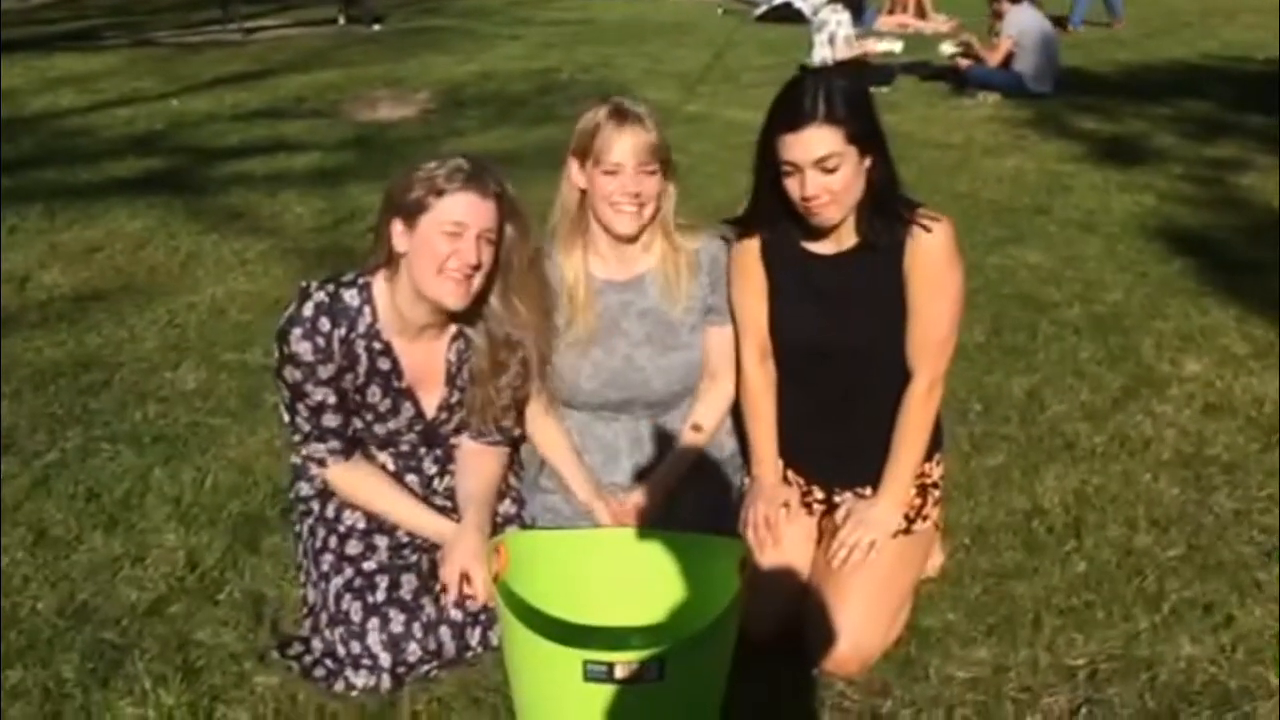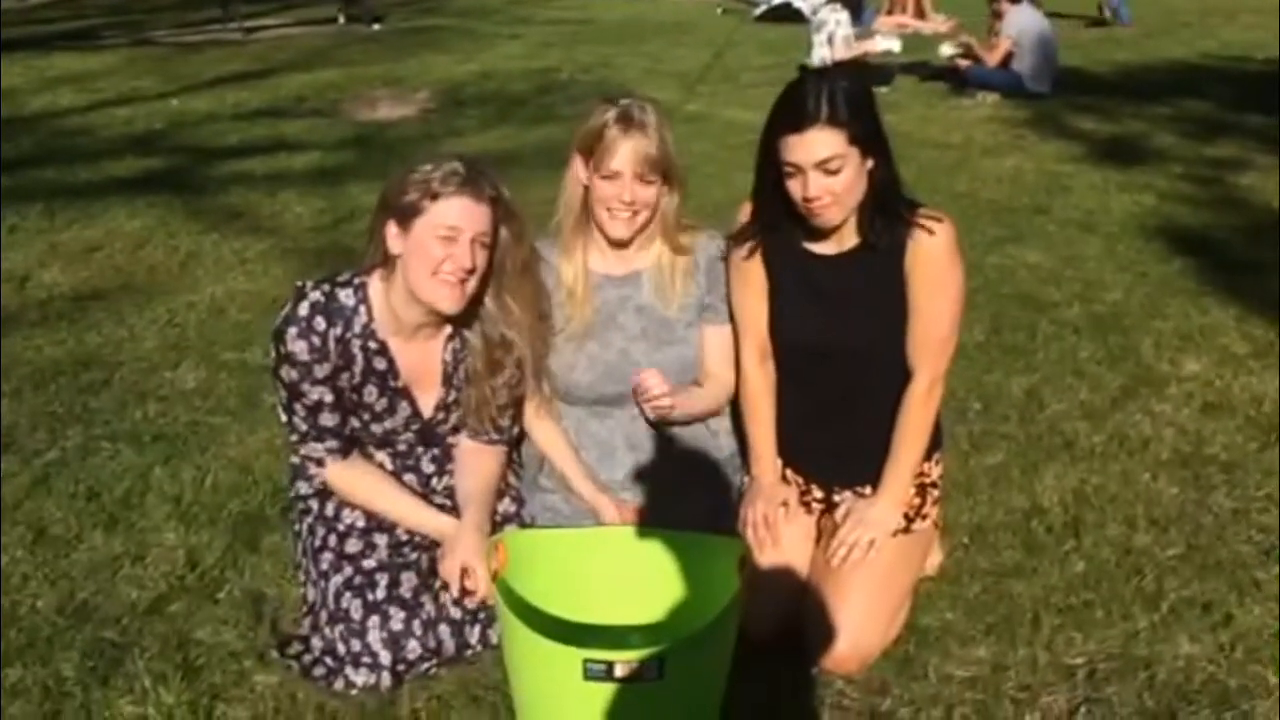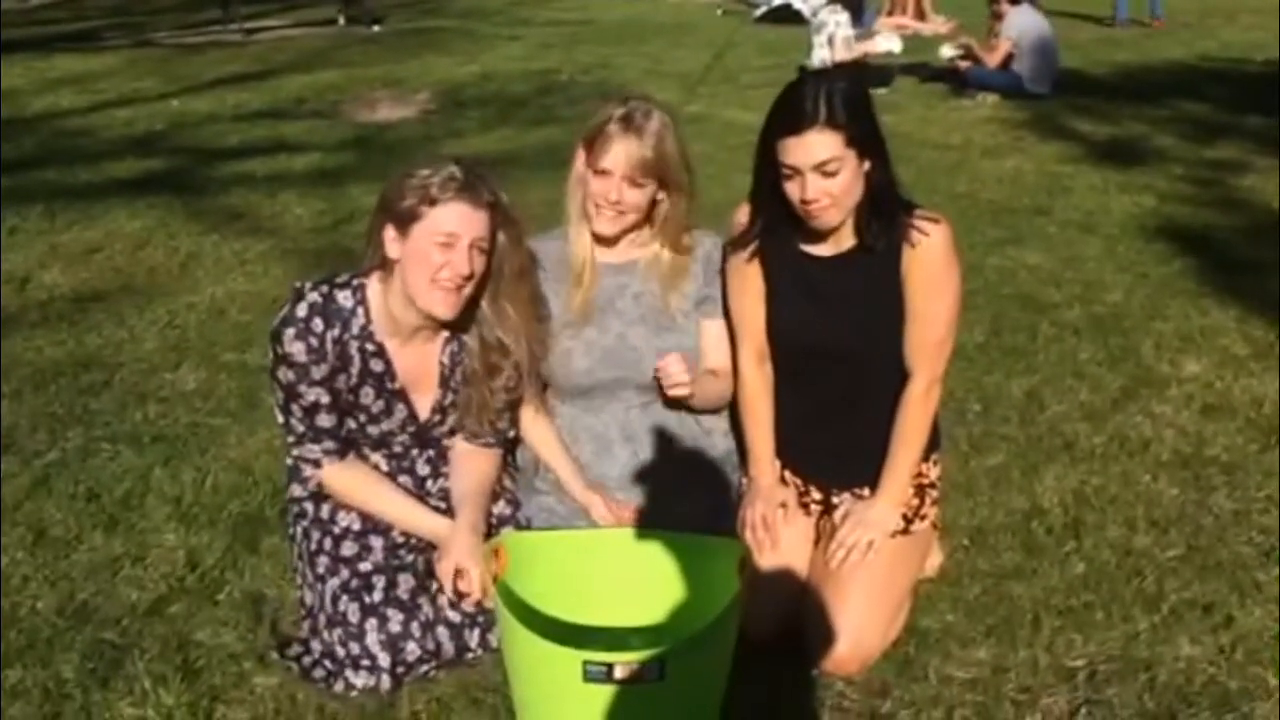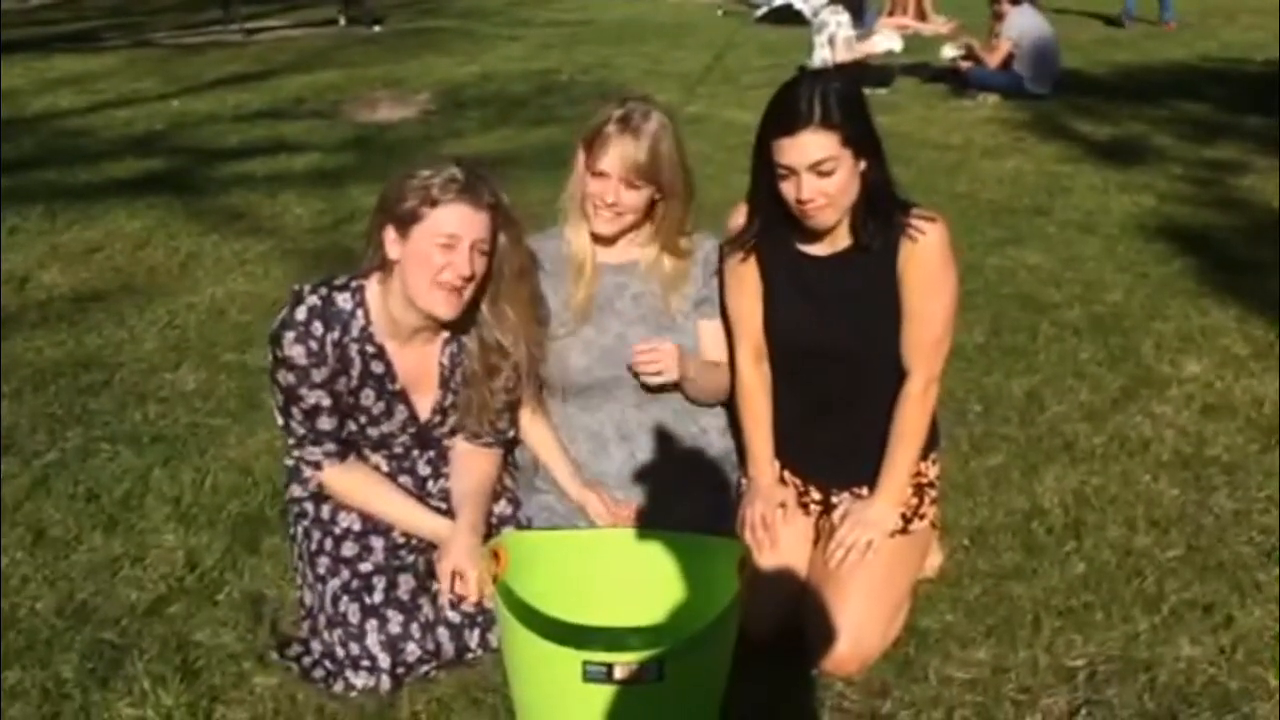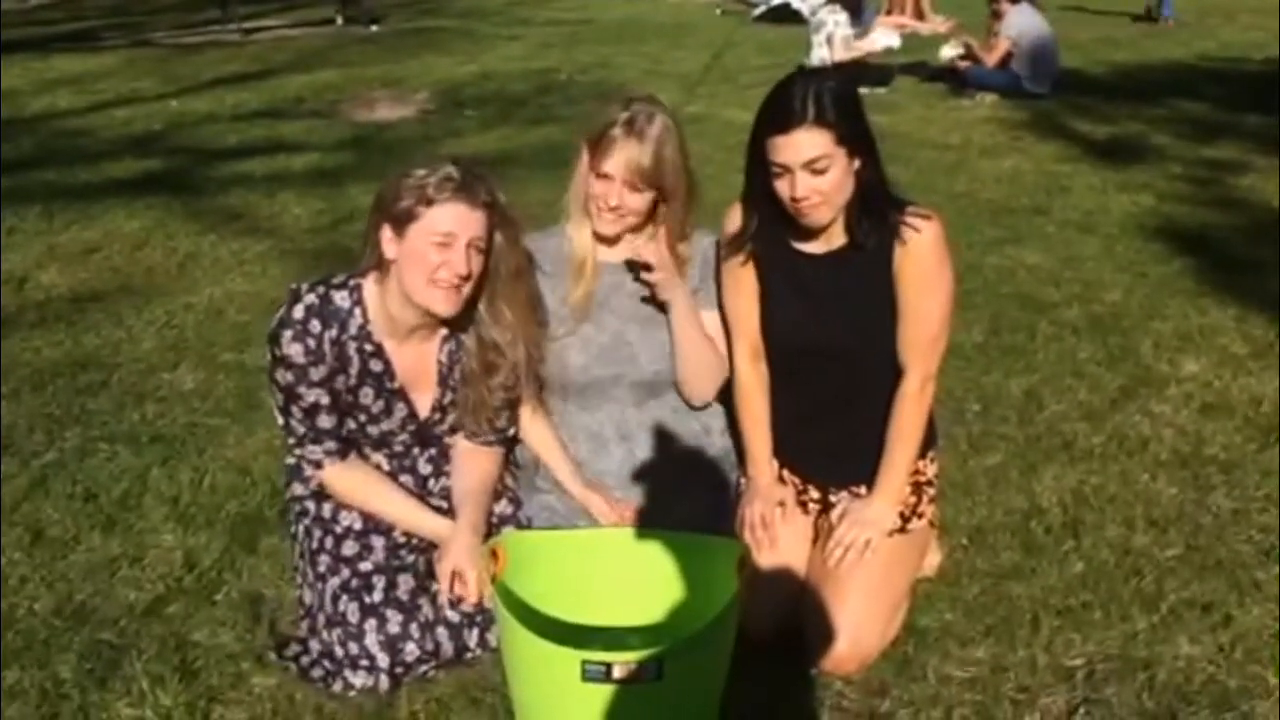
dt=0.2s
person 1, frame 1
left shoulder: (923, 239)
right shoulder: (759, 231)
left elbow: (926, 380)
right elbow: (756, 358)
left wrist: (887, 504)
right wrist: (765, 477)
left hip: (891, 467)
right hip: (793, 464)
left knee: (842, 652)
right knee: (755, 623)
left ankle: (910, 544)
right ankle: (826, 540)
person 1, frame 2
left shoulder: (923, 240)
right shoulder: (759, 229)
left elbow: (925, 379)
right elbow: (755, 358)
left wrist: (887, 504)
right wrist: (764, 477)
left hip: (889, 466)
right hip: (792, 462)
left knee: (841, 650)
right knee: (754, 622)
left ankle: (908, 542)
right ankle: (821, 543)
person 1, frame 3
left shoulder: (920, 241)
right shoulder: (755, 229)
left elbow: (923, 380)
right elbow: (753, 359)
left wrist: (885, 504)
right wrist: (762, 478)
left hip: (886, 467)
right hip: (790, 463)
left knee: (840, 651)
right knee: (753, 622)
left ankle: (906, 545)
right ankle: (832, 546)
person 1, frame 4
left shoulder: (916, 240)
right shoulder: (752, 229)
left elbow: (921, 379)
right elbow: (751, 359)
left wrist: (884, 504)
right wrist: (762, 478)
left hip: (886, 466)
right hip: (789, 463)
left knee: (840, 652)
right knee: (752, 622)
left ankle: (907, 545)
right ankle: (826, 542)
person 1, frame 5
left shoulder: (911, 237)
right shoulder: (747, 228)
left elbow: (918, 377)
right elbow: (749, 358)
left wrist: (883, 502)
right wrist: (760, 477)
left hip: (884, 465)
right hip: (786, 461)
left knee: (839, 649)
right knee: (752, 622)
left ankle: (905, 545)
right ankle: (823, 541)
person 2, frame 1
left shoulder: (500, 321)
right shoulder: (321, 321)
left elbow: (485, 439)
right elbow: (333, 462)
left wrist: (472, 530)
right wrist: (445, 534)
left hip: (462, 495)
right hip: (353, 502)
right knee: (382, 646)
person 2, frame 2
left shoulder: (494, 322)
right shoulder: (317, 321)
left elbow: (484, 439)
right elbow: (332, 461)
left wrist: (473, 526)
right wrist: (446, 530)
left hip: (461, 495)
right hip: (353, 500)
right knee: (382, 647)
person 2, frame 3
left shoulder: (491, 324)
right shoulder: (314, 323)
left elbow: (478, 440)
right elbow: (328, 463)
left wrist: (468, 528)
right wrist: (441, 532)
left hip: (456, 498)
right hip: (350, 501)
right knee: (380, 650)
person 2, frame 4
left shoulder: (489, 325)
right shoulder: (314, 324)
left elbow: (479, 440)
right elbow: (327, 464)
left wrist: (468, 530)
right wrist: (442, 533)
left hip: (457, 498)
right hip: (351, 502)
right knee: (379, 652)
person 2, frame 5
left shoulder: (487, 322)
right shoulder: (312, 323)
left elbow: (480, 439)
right elbow: (328, 463)
left wrist: (469, 530)
right wrist: (444, 532)
left hip: (456, 495)
right hip: (349, 502)
right knee: (377, 653)
person 3, frame 1
left shoulder: (705, 260)
right shoulder: (543, 275)
left elbow: (720, 382)
right elbow: (536, 408)
left wrist: (663, 481)
right wrist: (591, 498)
left hip: (691, 487)
right hip: (573, 494)
person 3, frame 2
left shoulder: (704, 259)
right shoulder: (542, 271)
left elbow: (721, 384)
right elbow: (534, 404)
left wrist: (674, 402)
right wrist: (592, 494)
left hip: (690, 486)
right hip: (574, 491)
person 3, frame 3
left shoulder: (701, 257)
right shoulder: (538, 265)
left elbow: (722, 388)
right elbow: (524, 402)
left wrist: (691, 384)
right wrist: (581, 492)
left hip: (689, 486)
right hip: (569, 495)
person 3, frame 4
left shoulder: (699, 259)
right shoulder: (537, 262)
left elbow: (720, 383)
left wrist: (686, 371)
right wrist: (577, 489)
left hip: (686, 485)
right hip: (569, 493)
person 3, frame 5
left shoulder: (700, 256)
right shoulder: (537, 261)
left elbow: (704, 390)
right elbow: (522, 398)
left wrist: (675, 293)
right wrist: (578, 489)
left hip: (685, 483)
right hip: (569, 493)
